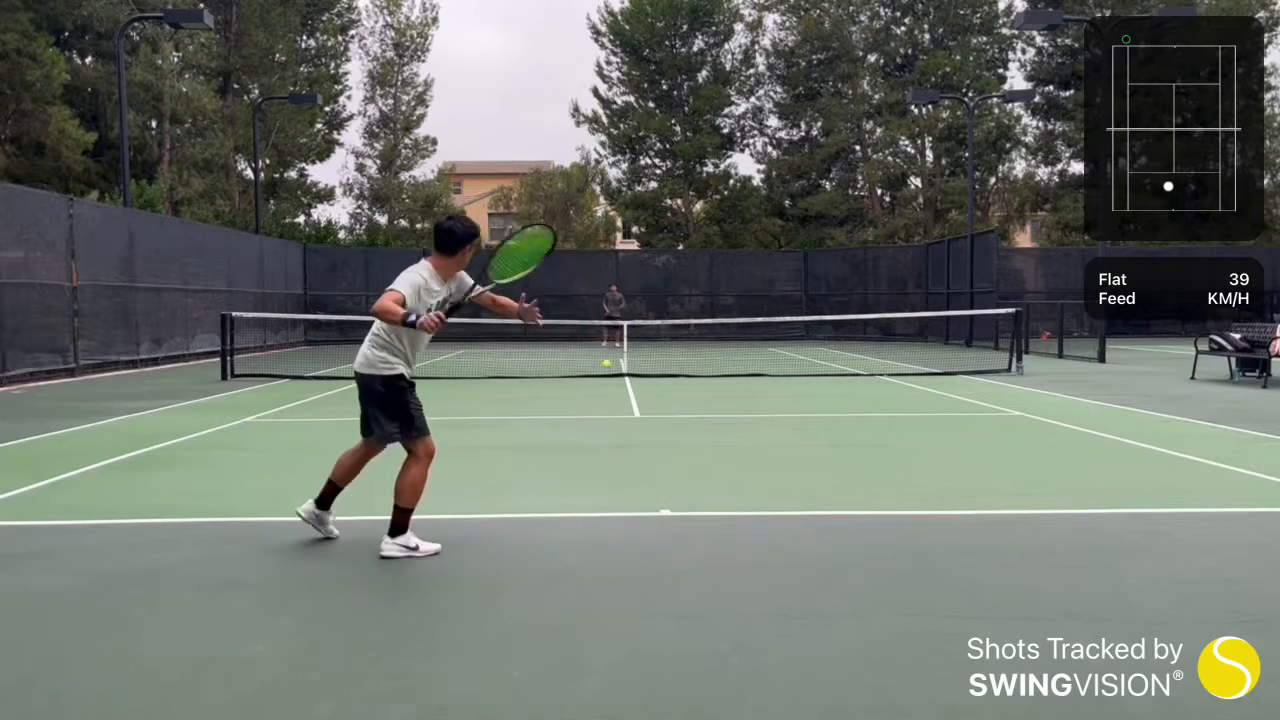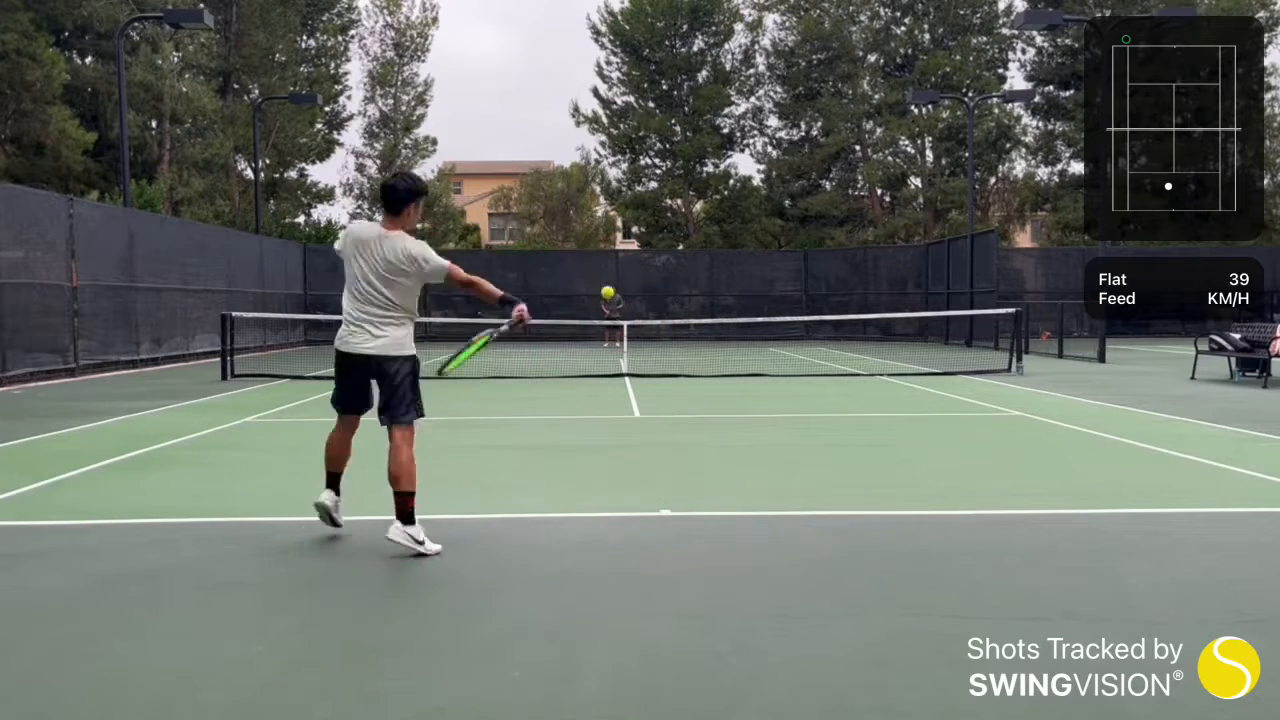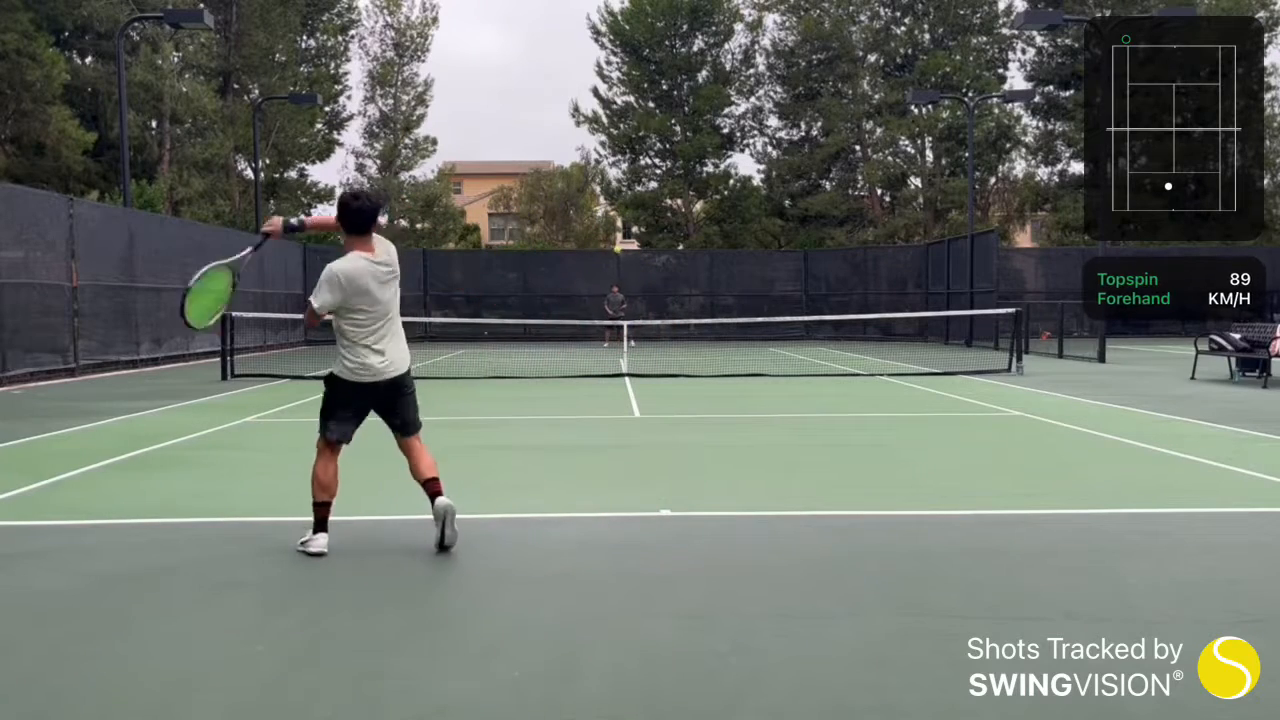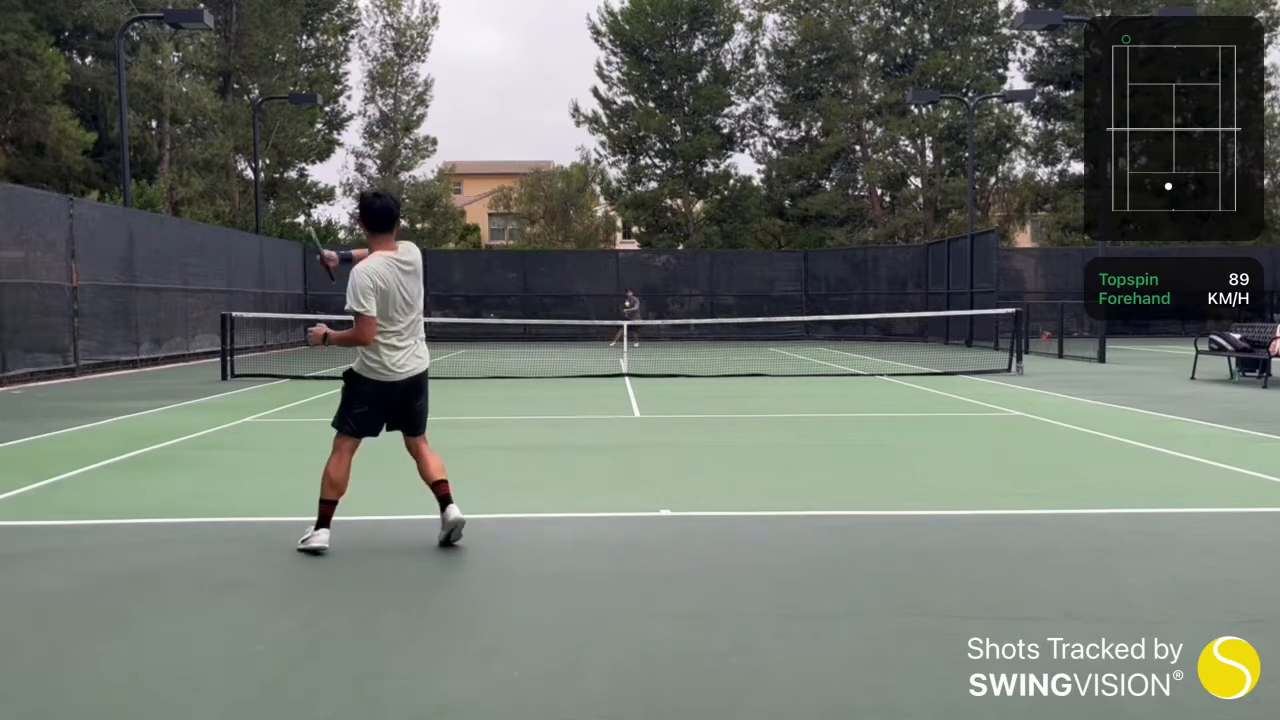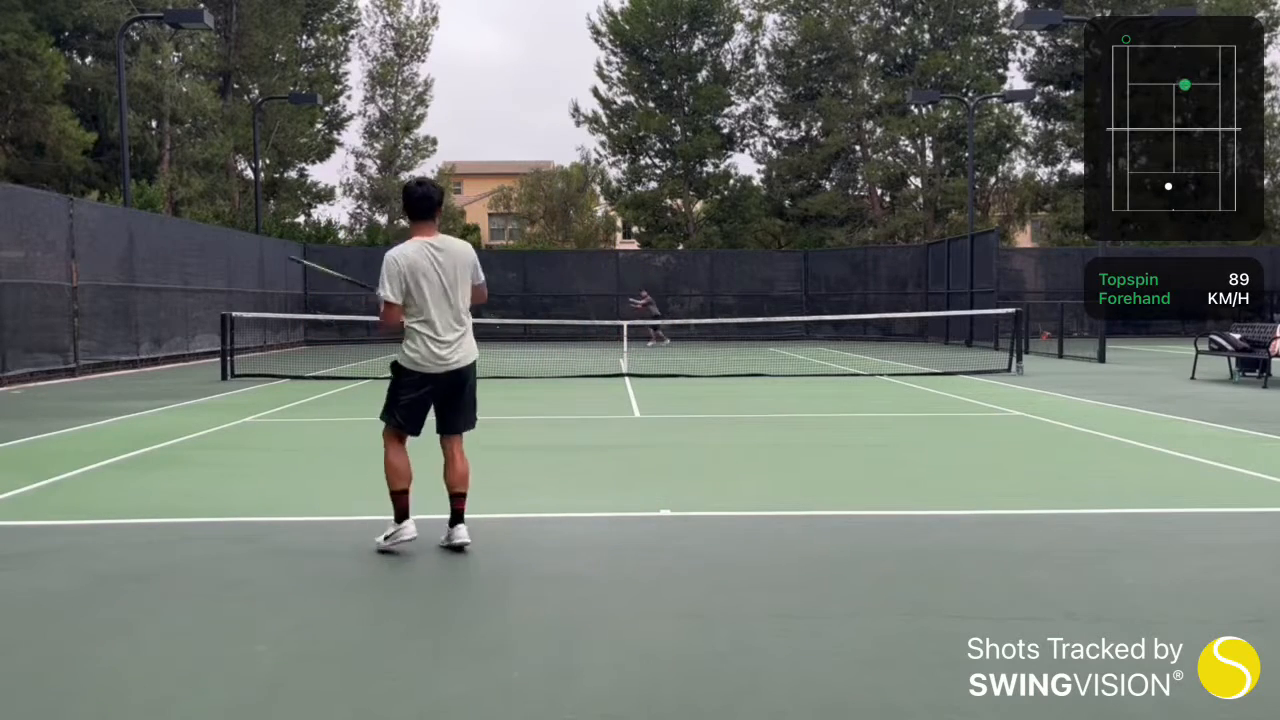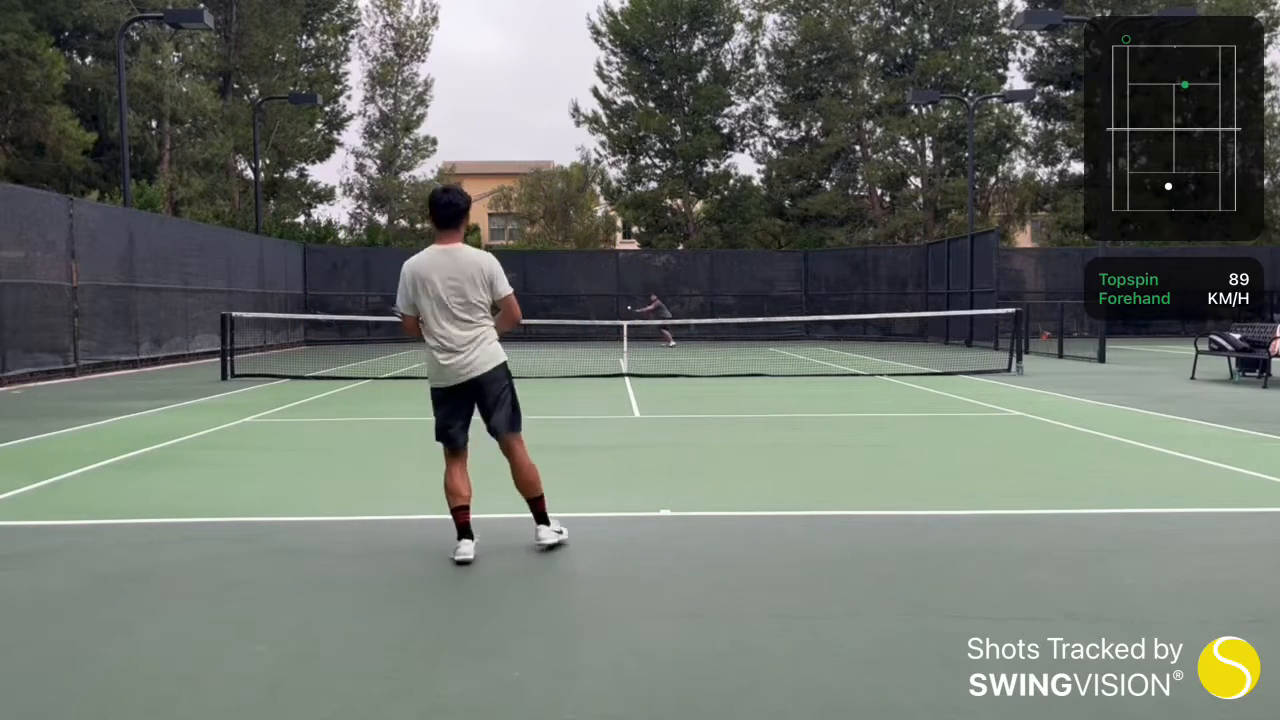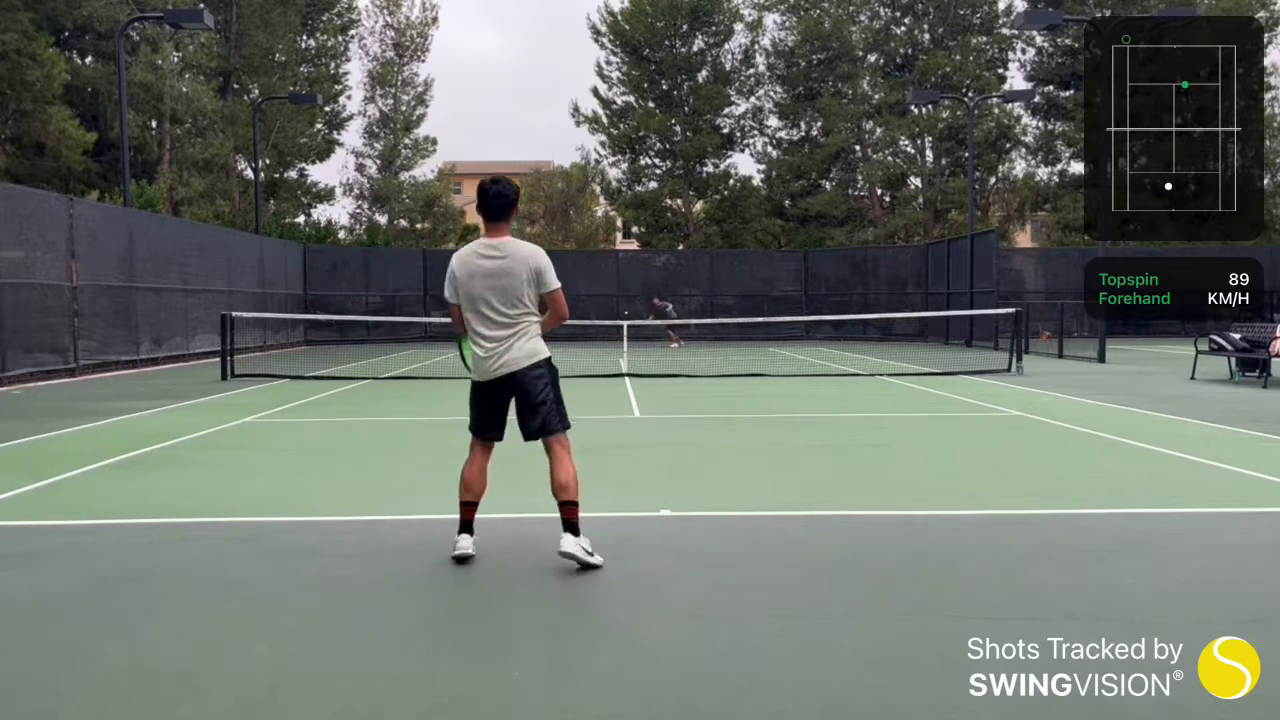
dt=0.3s
person 1, frame 1
left shoulder: (453, 277)
right shoulder: (417, 278)
left elbow: (487, 298)
right elbow: (382, 308)
left wrist: (518, 310)
right wrist: (415, 320)
left hip: (372, 368)
right hip: (384, 371)
left knee: (371, 444)
right knee: (422, 450)
left ankle: (318, 507)
right ankle: (397, 537)
person 1, frame 2
left shoulder: (354, 232)
right shoulder: (414, 251)
right elbow: (464, 280)
right wrist: (510, 302)
left hip: (349, 347)
right hip: (393, 352)
left knee: (346, 423)
right knee: (401, 436)
left ankle: (330, 494)
right ankle: (405, 524)
person 1, frame 3
left shoulder: (337, 271)
right shoulder: (385, 249)
left elbow: (312, 319)
right elbow: (337, 225)
right wrist: (291, 224)
left hip: (354, 376)
right hip: (397, 370)
left knee: (327, 450)
right knee: (412, 444)
left ankle: (319, 533)
right ankle: (439, 500)
person 1, frame 4
left shoulder: (364, 273)
right shoulder: (412, 253)
left elbow: (365, 336)
left wrist: (326, 336)
right wrist: (341, 256)
left hip: (376, 374)
right hip: (416, 369)
left knee: (343, 447)
right knee: (418, 444)
left ankle: (321, 529)
right ankle: (449, 509)
person 1, frame 5
left shoulder: (397, 257)
right shoulder: (464, 250)
left elbow: (390, 321)
right elbow: (479, 298)
left hip: (417, 365)
right hip: (462, 361)
left knee: (394, 438)
right knee: (453, 445)
left ankle: (402, 523)
right ankle: (457, 525)
person 1, frame 6
left shoulder: (412, 268)
right shoulder: (485, 261)
left elbow: (412, 329)
right elbow: (513, 317)
left hip: (444, 375)
right hip: (489, 366)
left knee: (455, 457)
right knee: (513, 447)
left ankle: (465, 540)
right ankle: (543, 526)
person 1, frame 7
left shoulder: (460, 261)
right shoulder: (533, 255)
left elbow: (459, 323)
right elbow: (560, 313)
left hip: (486, 368)
right hip: (531, 362)
left knee: (479, 450)
right knee: (559, 447)
left ankle: (464, 536)
right ankle: (571, 536)
